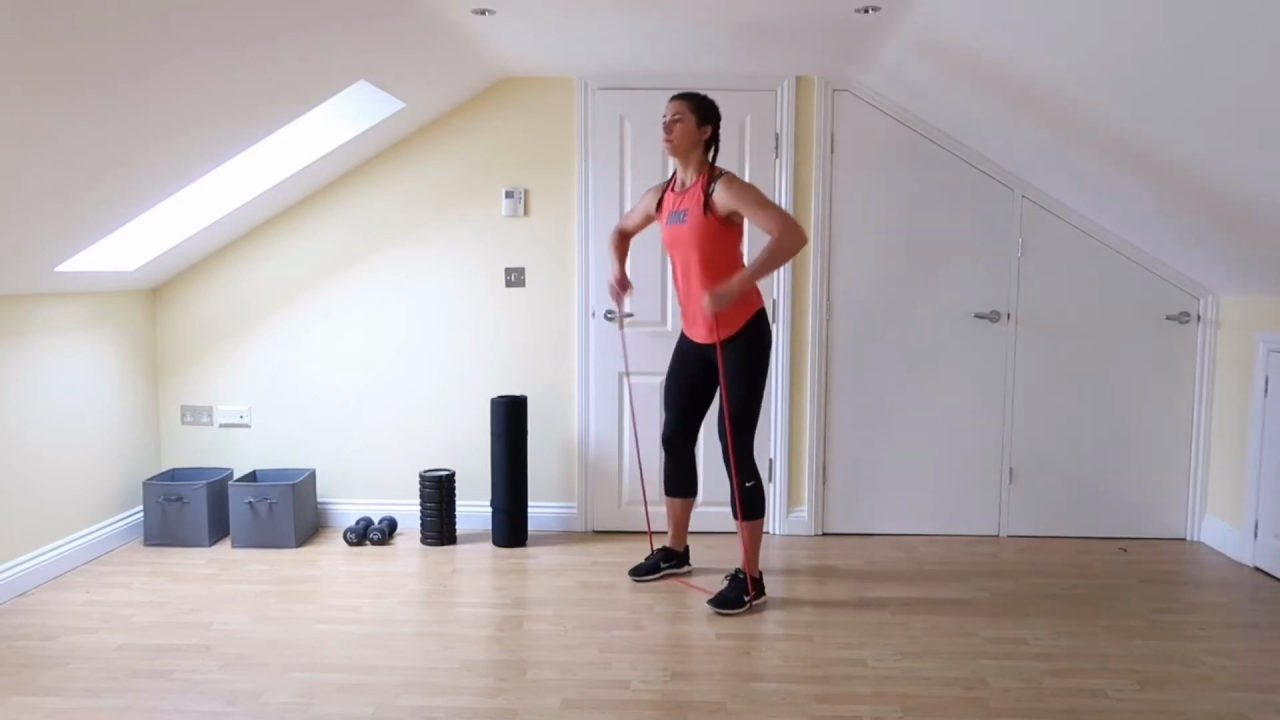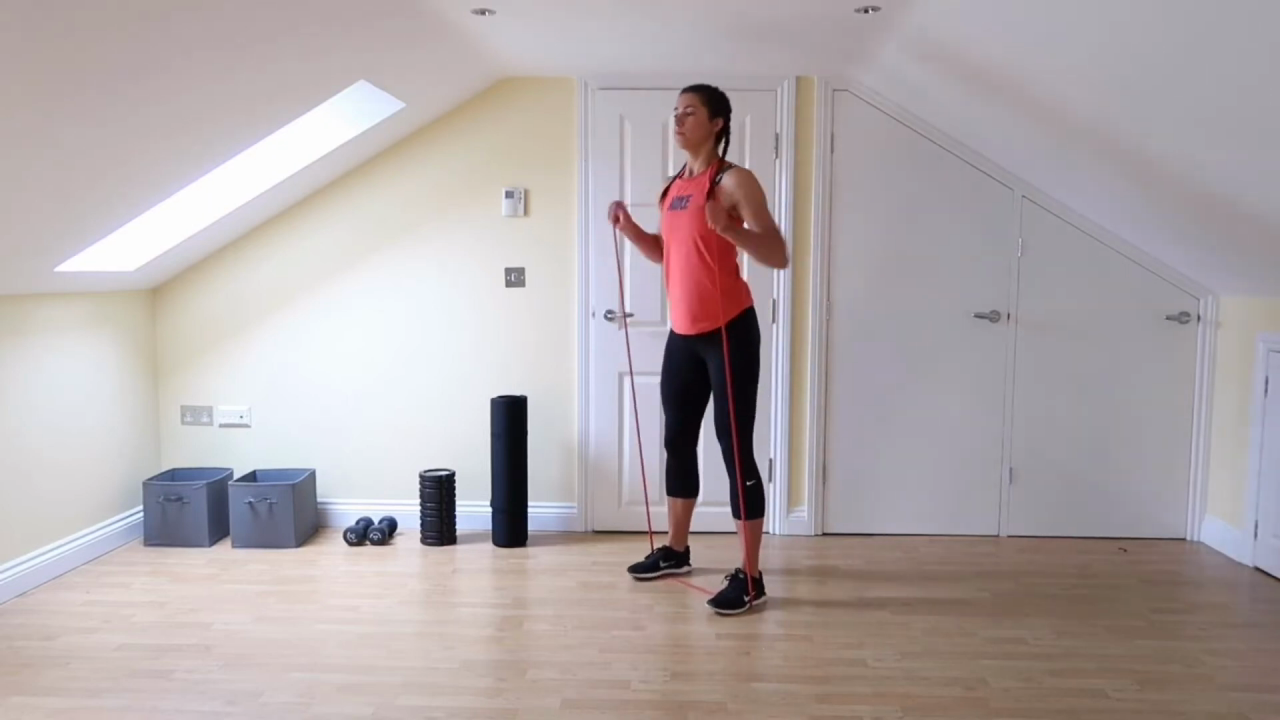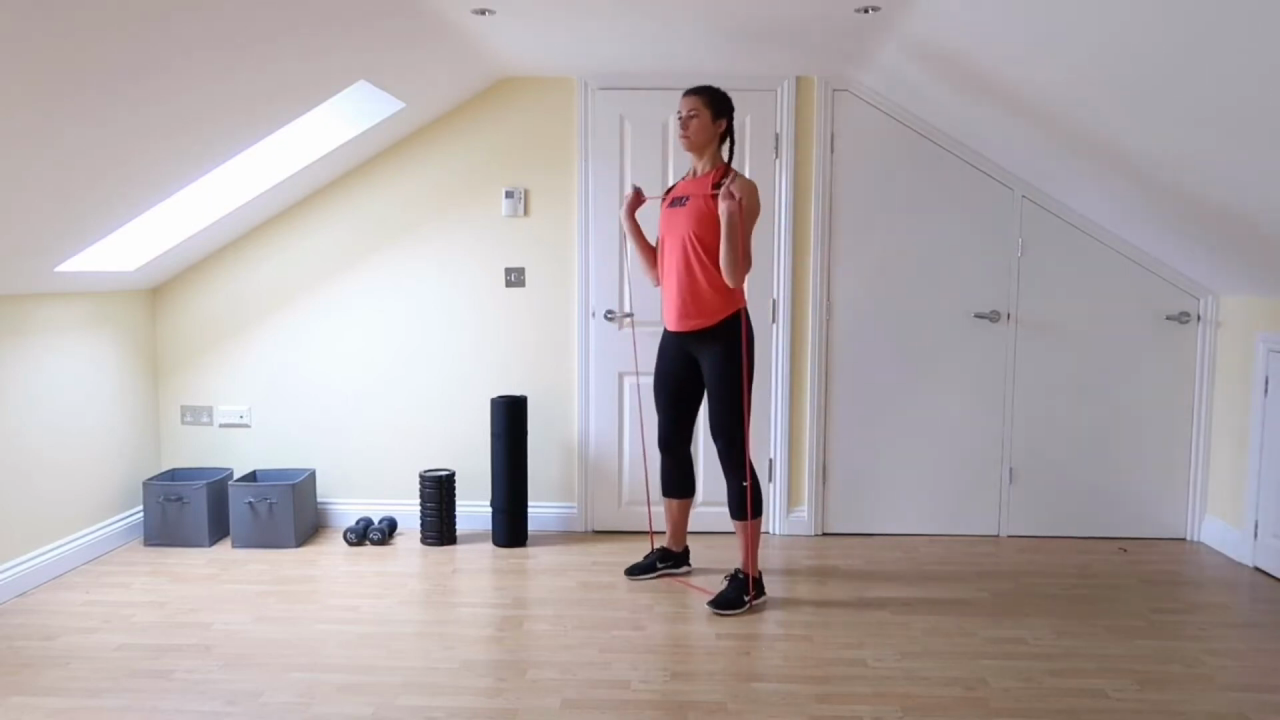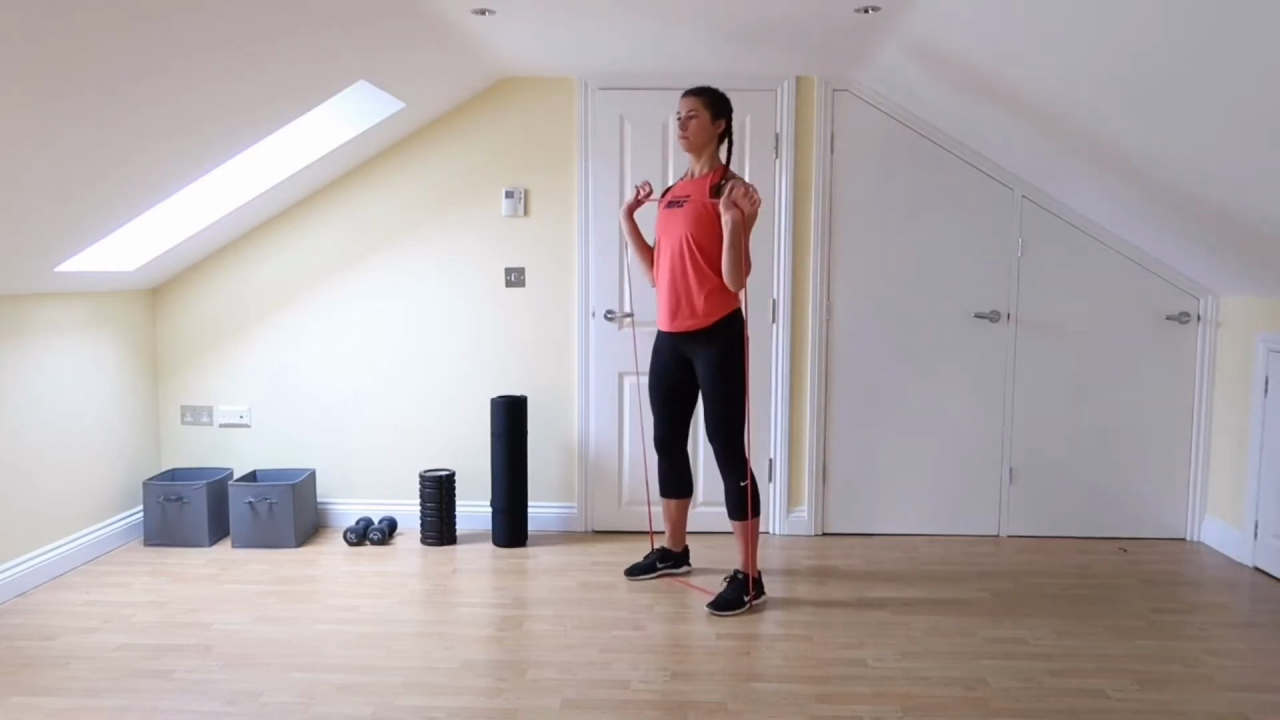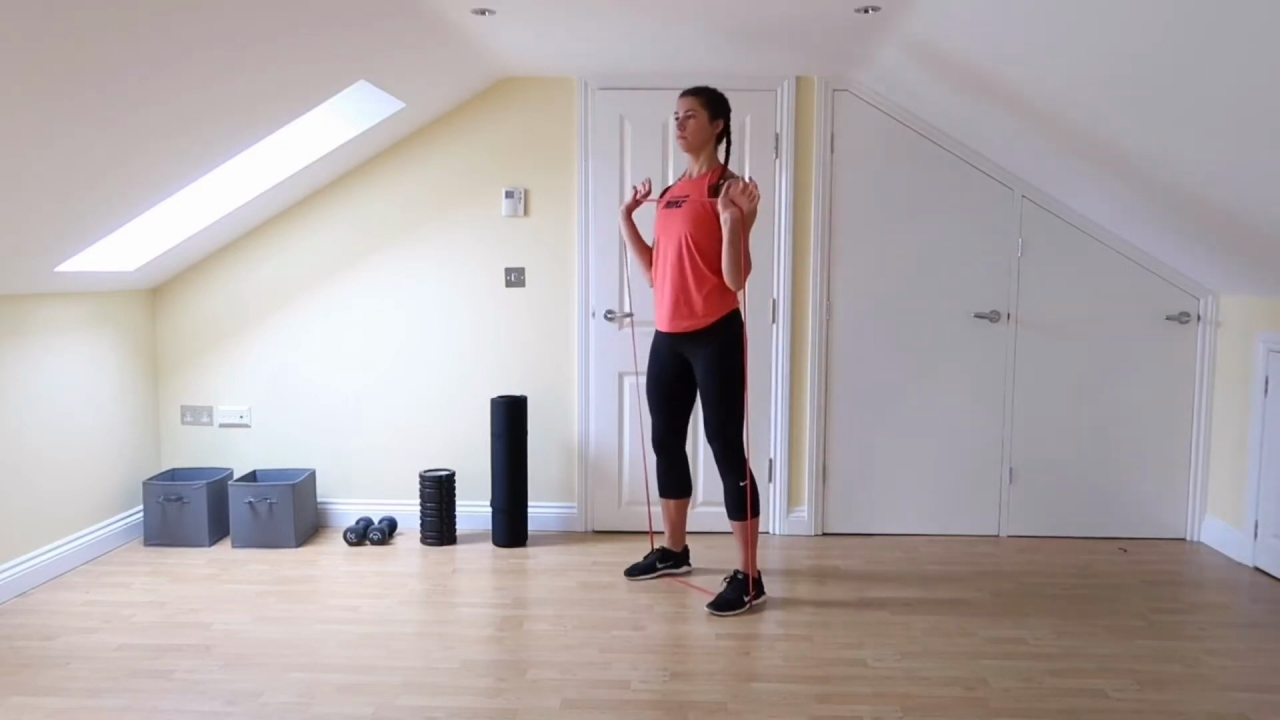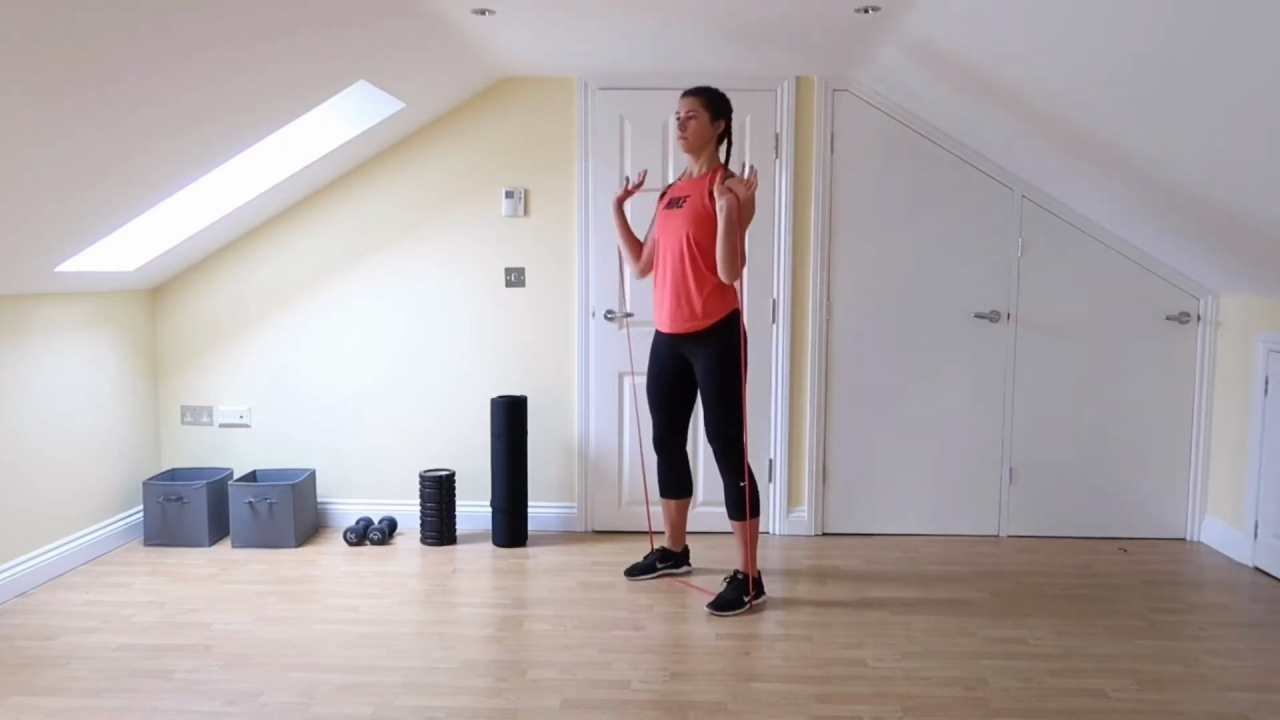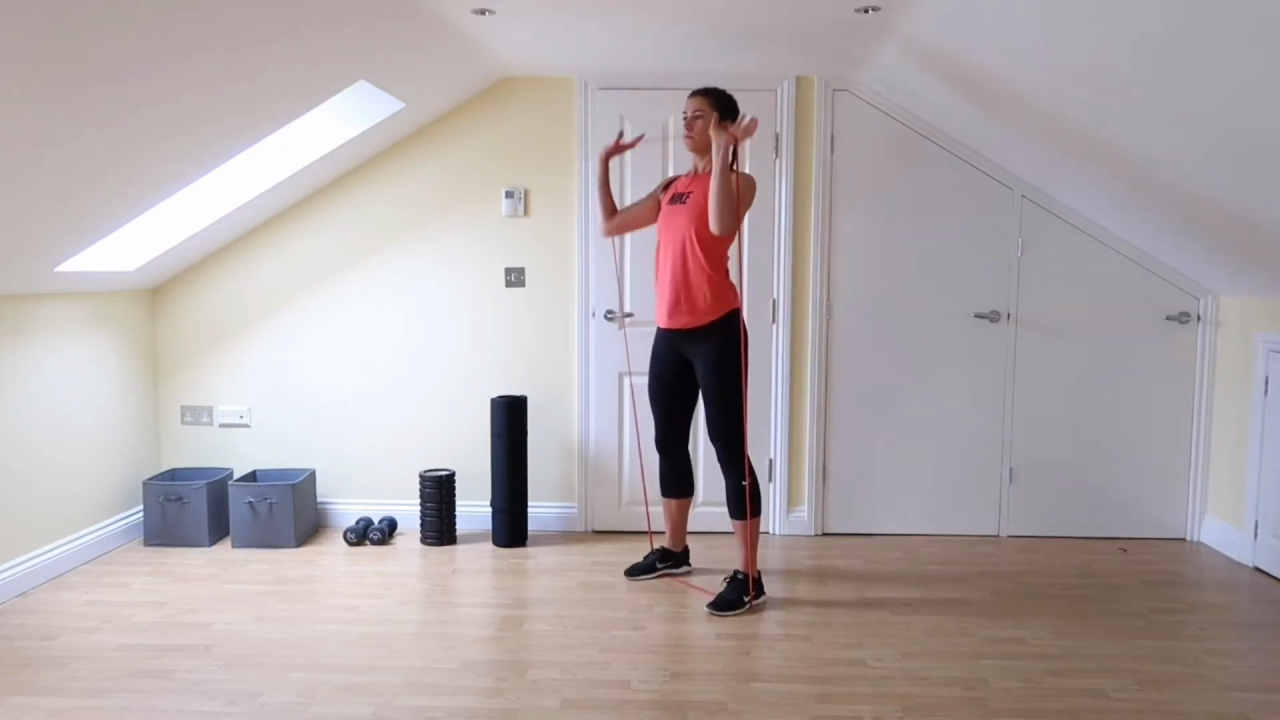
dt=0.2s
person 1, frame 1
left shoulder: (725, 188)
right shoulder: (661, 194)
left elbow: (793, 235)
right elbow: (622, 229)
left wrist: (738, 285)
right wrist: (618, 270)
left hip: (742, 335)
right hip: (693, 338)
left knee: (736, 450)
right knee: (675, 438)
left ankle: (750, 577)
right ankle: (675, 549)
person 1, frame 2
left shoulder: (734, 180)
right shoulder: (672, 186)
left elbow: (778, 256)
left wrist: (728, 226)
right wrist: (626, 226)
left hip: (729, 332)
right hip: (683, 335)
left knee: (734, 448)
right knee: (677, 440)
left ankle: (749, 577)
right ankle: (675, 550)
person 1, frame 3
left shoulder: (735, 187)
right shoulder: (674, 191)
left elbow: (734, 276)
left wrist: (730, 215)
right wrist: (628, 219)
left hip: (722, 335)
right hip: (676, 336)
left knee: (730, 449)
right knee: (671, 441)
left ankle: (749, 577)
right ankle: (673, 550)
person 1, frame 4
left shoulder: (732, 190)
right shoulder: (672, 193)
left elbow: (735, 280)
left wrist: (734, 223)
right wrist: (627, 218)
left hip: (717, 335)
right hip: (670, 336)
left knee: (727, 450)
right knee: (668, 442)
left ankle: (748, 577)
right ankle: (673, 550)
person 1, frame 5
left shoulder: (730, 189)
right shoulder: (670, 193)
left elbow: (736, 279)
left wrist: (732, 219)
right wrist: (626, 217)
left hip: (715, 335)
right hip: (668, 336)
left knee: (726, 449)
right knee: (666, 441)
left ankle: (748, 577)
right ankle: (673, 550)
person 1, frame 6
left shoulder: (732, 189)
right shoulder: (669, 193)
left elbow: (729, 271)
right elbow: (640, 266)
left wrist: (727, 206)
right wrist: (618, 208)
left hip: (716, 335)
right hip: (668, 336)
left knee: (727, 448)
right knee: (666, 441)
left ankle: (749, 576)
right ankle: (673, 549)
person 1, frame 7
left shoulder: (737, 182)
right shoulder: (671, 188)
left elbow: (720, 224)
right elbow: (610, 225)
left wrist: (723, 151)
right wrist: (605, 162)
left hip: (715, 331)
right hip: (670, 333)
left knee: (728, 447)
right knee: (669, 441)
left ankle: (749, 577)
right ankle: (674, 549)
